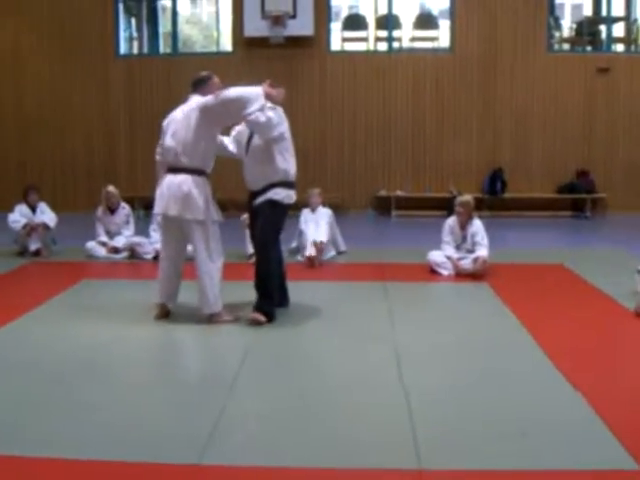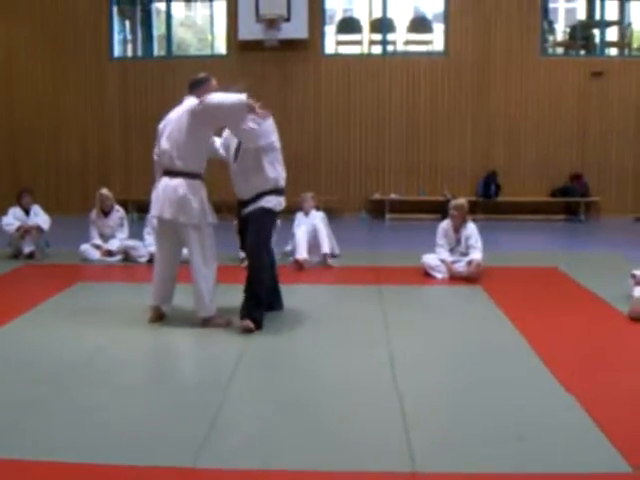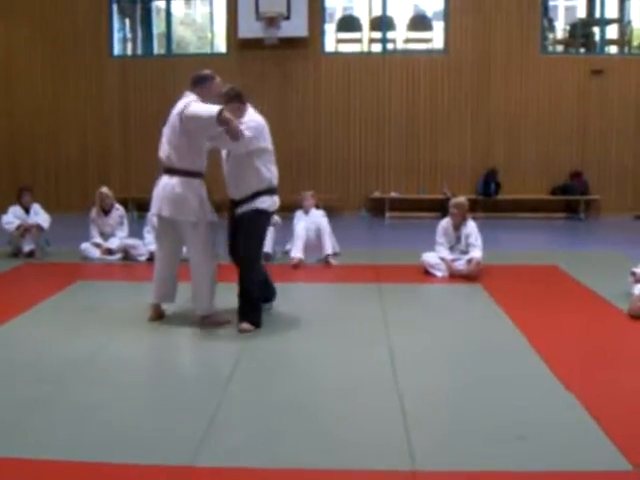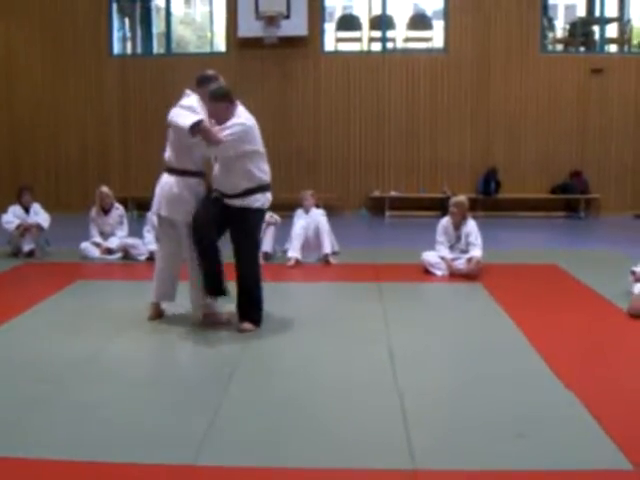
dt=0.2s
person 1, frame 1
left shoulder: (175, 114)
right shoulder: (205, 107)
left elbow: (160, 154)
right elbow: (229, 97)
right wrist: (263, 92)
left hip: (170, 186)
right hip: (192, 187)
left knee: (170, 251)
right knee: (208, 252)
left ankle: (162, 304)
right ankle: (213, 309)
person 1, frame 2
left shoulder: (172, 115)
right shoulder: (196, 108)
left elbow: (158, 155)
right elbow: (212, 101)
right wrist: (248, 103)
left hip: (165, 188)
right hip: (187, 190)
left knee: (166, 253)
right knee: (203, 257)
left ankle: (157, 307)
right ankle: (207, 313)
person 1, frame 3
left shoulder: (181, 109)
right shoulder: (191, 104)
right elbow: (197, 109)
right wrist: (225, 118)
left hip: (168, 186)
right hip: (186, 188)
left knee: (166, 251)
right knee: (202, 254)
left ankle: (157, 305)
right ankle: (206, 311)
person 1, frame 4
left shoulder: (195, 106)
right shoulder: (191, 105)
right elbow: (176, 115)
right wrist: (202, 128)
left hip: (171, 185)
right hip: (185, 188)
left knee: (168, 250)
left ankle: (158, 303)
right ankle: (207, 311)
person 2, frame 1
left shoulder: (274, 113)
right shoulder: (248, 122)
left elbow: (262, 122)
right elbow: (231, 146)
left hip: (276, 192)
right hip: (258, 193)
left knee: (264, 245)
right knee: (266, 245)
left ankle: (264, 307)
right ankle: (278, 296)
person 2, frame 2
left shoulder: (262, 123)
right shoulder: (235, 128)
left elbow: (246, 130)
right elbow: (221, 147)
left hip: (266, 200)
right hip: (247, 200)
left knee: (257, 252)
right knee: (259, 252)
left ankle: (251, 313)
right ankle: (271, 300)
person 2, frame 3
left shoulder: (254, 123)
right shoulder: (237, 121)
left hip: (258, 202)
right hip: (238, 201)
left knee: (248, 257)
right knee: (238, 254)
left ankle: (249, 315)
right ankle: (264, 291)
person 2, frame 4
left shoulder: (243, 125)
right shoulder: (230, 118)
left elbow: (215, 143)
left hip: (250, 198)
right hip: (223, 194)
left knee: (245, 258)
right knee: (202, 230)
left ankle: (249, 315)
right ankle: (215, 286)
